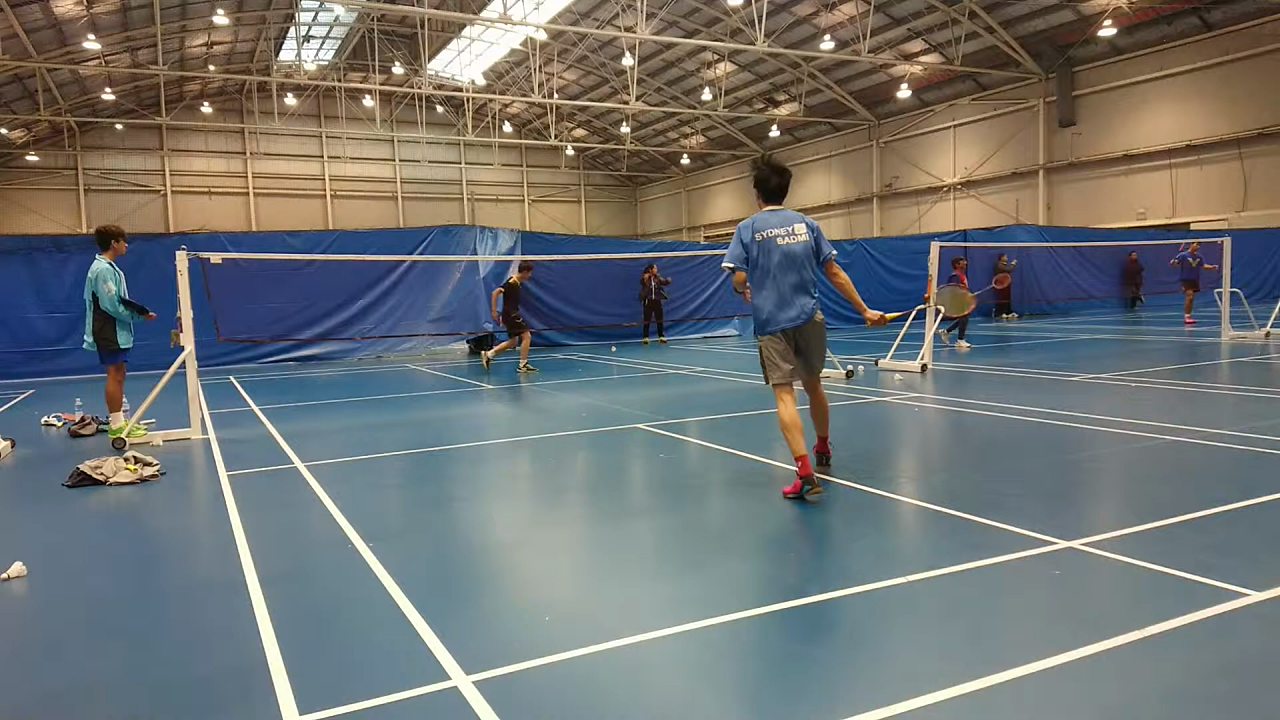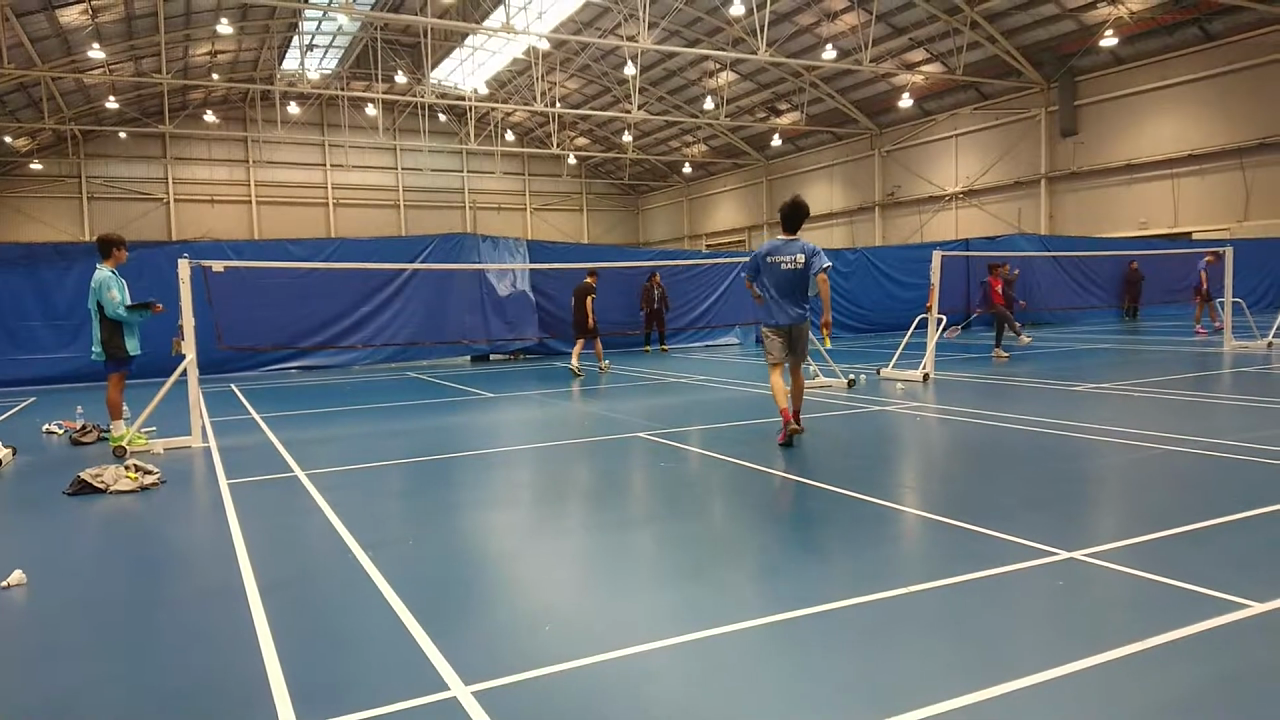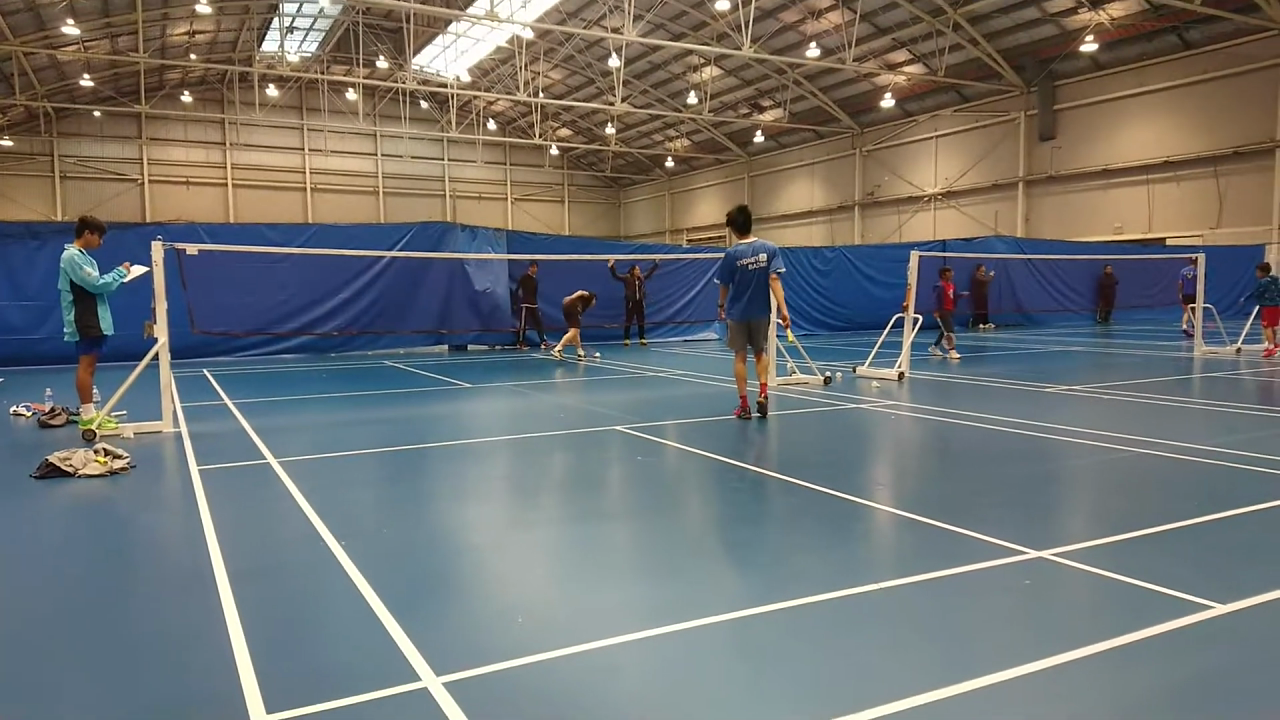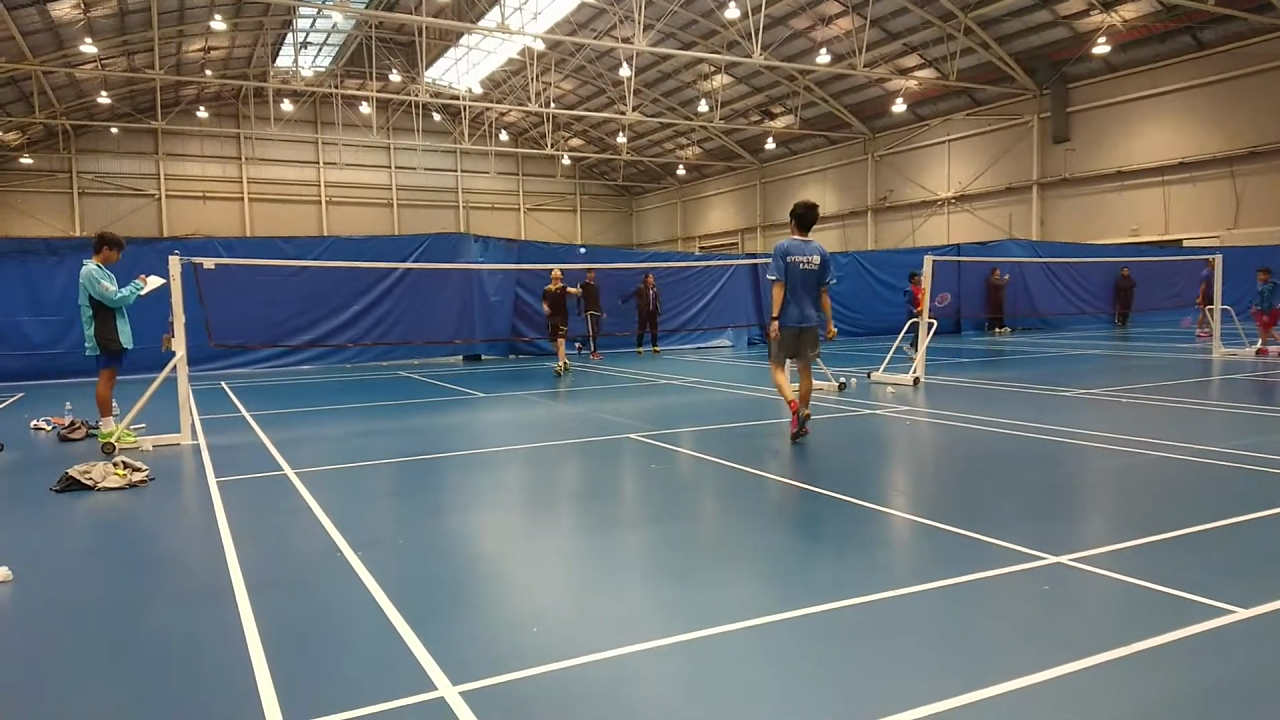
dt=1s
person 1, frame 1
left shoulder: (747, 228)
right shoulder: (808, 225)
left elbow: (738, 278)
right elbow: (834, 273)
left wrist: (745, 289)
right wrist: (864, 310)
left hip: (773, 321)
right hip: (809, 317)
left knee: (784, 395)
right knee: (813, 384)
left ankle: (805, 473)
right ankle: (823, 449)
person 1, frame 2
left shoulder: (764, 250)
right shoulder: (810, 250)
left elbow: (748, 283)
right elbow: (823, 279)
left wrist: (759, 292)
right wrist: (827, 314)
left hip: (773, 321)
right hip: (799, 320)
left knee: (777, 371)
right knee: (796, 369)
left ankle: (788, 420)
right ankle: (795, 419)
person 1, frame 3
left shoulder: (731, 254)
right shoulder: (769, 249)
left elbow: (724, 286)
right elbow: (774, 280)
left wrist: (722, 306)
right wrist: (782, 309)
left hip: (737, 314)
right hip: (761, 312)
left knee: (740, 357)
right knee: (760, 352)
left ankle: (743, 405)
right ankle: (762, 394)
person 1, frame 4
left shoulder: (782, 248)
right shoulder: (821, 252)
left elbow: (778, 287)
right elbow: (823, 291)
left wrist: (774, 318)
right wrist: (829, 323)
left hip: (786, 320)
right hip: (810, 321)
left knee: (778, 368)
right knee: (805, 370)
left ankle: (796, 411)
right ankle: (802, 415)
person 2, frame 1
left shoulder: (109, 267)
right shoulder: (103, 270)
right elbow: (111, 305)
left wrist: (136, 311)
right wrist: (139, 315)
left hip: (117, 332)
right hip: (110, 333)
left knee: (119, 375)
right knee: (114, 376)
left ankle: (119, 420)
right ankle: (116, 425)
person 2, frame 2
left shoulder: (109, 275)
right shoulder: (106, 278)
right elbow: (115, 311)
left wrist: (138, 308)
right wrist: (145, 311)
left hip: (121, 339)
right hip: (114, 341)
left knee: (119, 383)
right knee: (116, 384)
left ankle: (119, 429)
right ankle: (117, 433)
person 2, frame 3
left shoulder: (81, 256)
right shoulder: (73, 257)
left elbow: (93, 285)
right elbow: (96, 284)
left wrist: (118, 277)
right wrist: (120, 272)
left hip: (92, 320)
right hip: (85, 322)
left knee: (89, 366)
right knee: (86, 366)
left ankle: (89, 412)
right ankle: (87, 416)
person 2, frame 4
left shoulder: (100, 271)
right shoulder: (91, 272)
left elbow: (112, 299)
right elbow: (114, 298)
left wrist: (135, 289)
right wrist: (137, 284)
left hip: (112, 334)
right hip: (105, 335)
left knee: (109, 380)
right knee: (106, 380)
left ankle: (109, 426)
right ankle: (106, 430)
